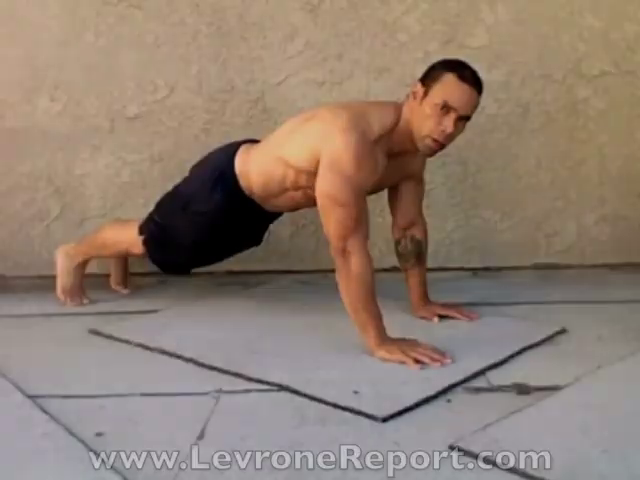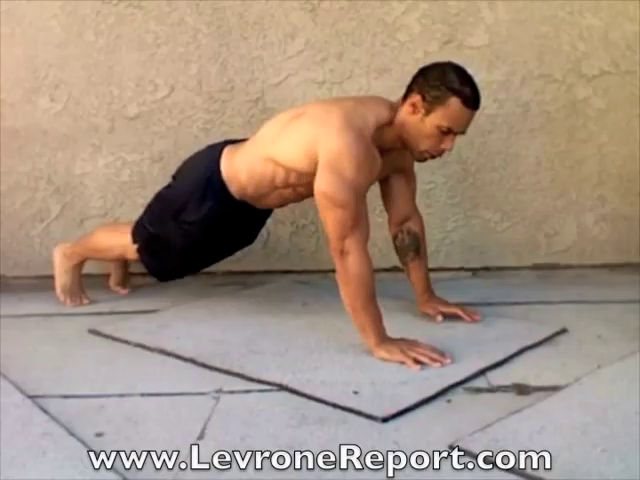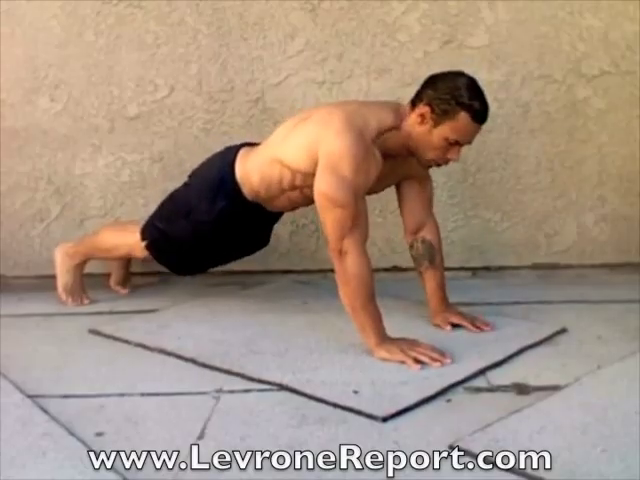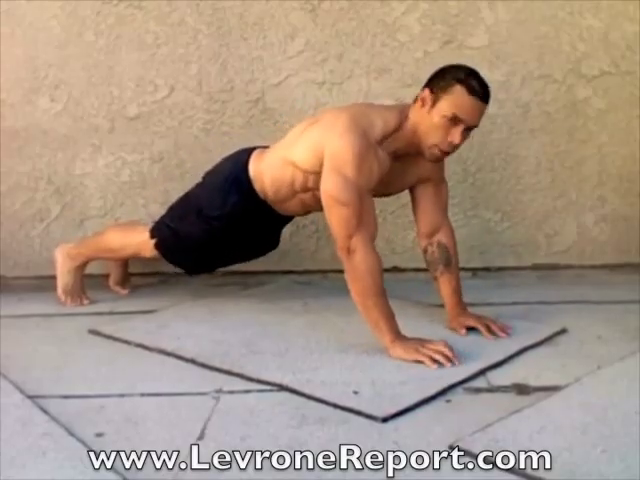
dt=0.5s
person 1, frame 1
left shoulder: (413, 148)
right shoulder: (352, 140)
left elbow: (409, 226)
right elbow: (348, 249)
left wrist: (420, 301)
right wrist: (378, 342)
left hip: (260, 205)
right hip: (227, 184)
left knee: (169, 242)
right knee: (151, 239)
left ankle: (118, 262)
right ankle: (73, 255)
person 1, frame 2
left shoulder: (399, 140)
right shoulder: (349, 139)
left elbow: (405, 219)
right elbow: (348, 249)
left wrist: (425, 295)
right wrist: (378, 341)
left hip: (249, 199)
right hip: (215, 185)
left knee: (162, 242)
right knee: (145, 245)
left ankle: (119, 264)
right ankle: (69, 254)
person 1, frame 3
left shoulder: (410, 144)
right shoulder: (350, 140)
left elbow: (422, 227)
right elbow: (347, 250)
left wrist: (440, 308)
right wrist: (378, 341)
left hip: (262, 206)
right hip: (227, 188)
left knee: (168, 243)
right knee: (152, 243)
left ankle: (123, 258)
right ankle: (72, 254)
person 1, frame 4
left shoulder: (427, 154)
right shoulder: (354, 140)
left elbow: (436, 233)
right elbow: (355, 248)
left wrist: (456, 311)
right wrist: (393, 339)
left hip: (273, 211)
right hip: (240, 189)
left knee: (172, 244)
right knee: (159, 243)
left ankle: (119, 264)
right ankle: (73, 254)
